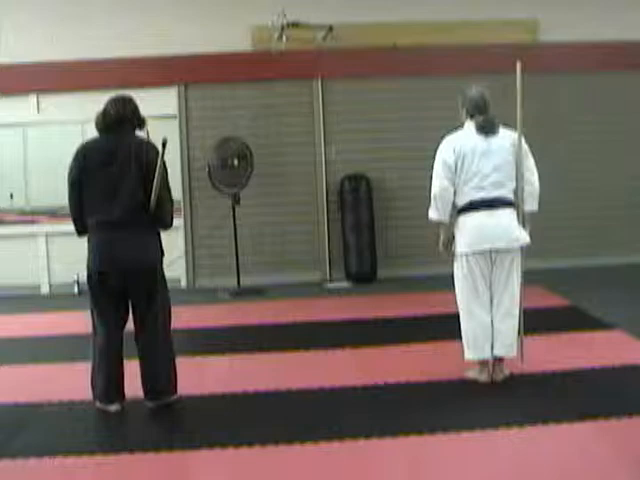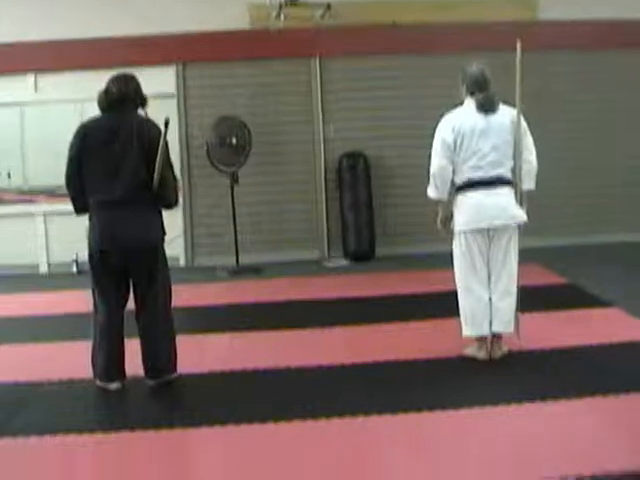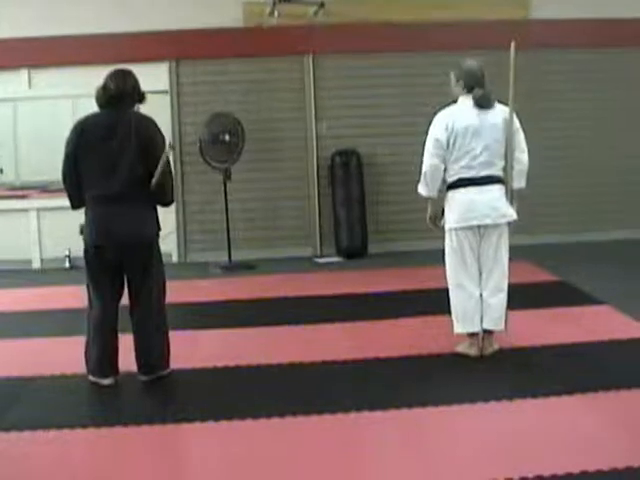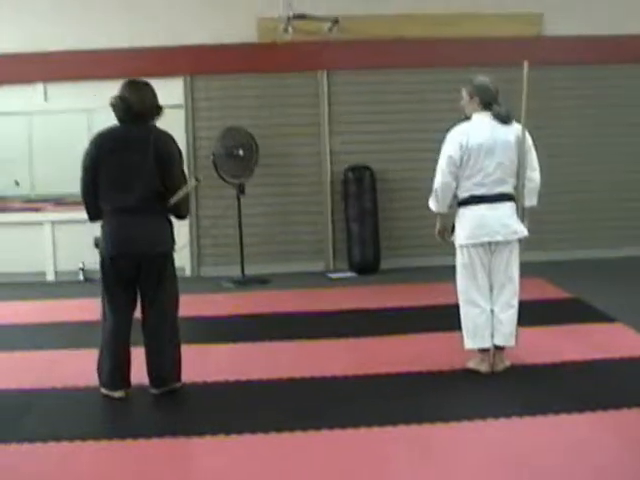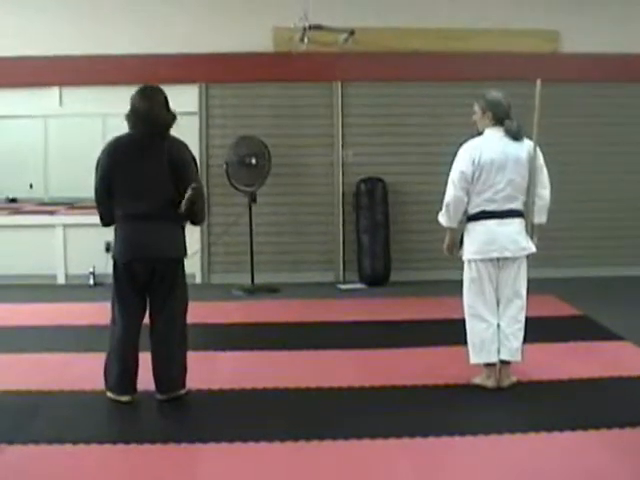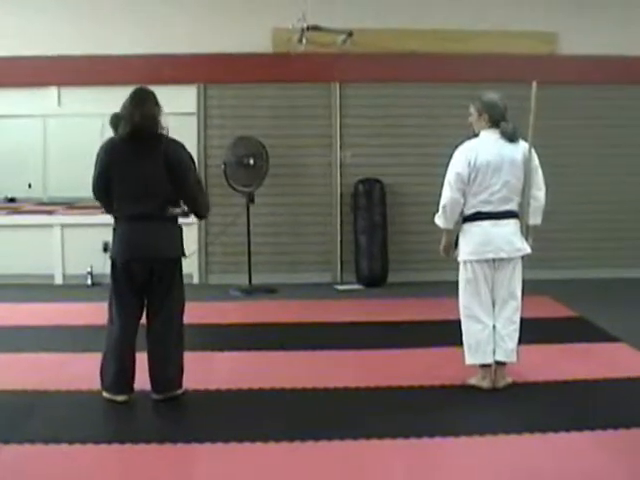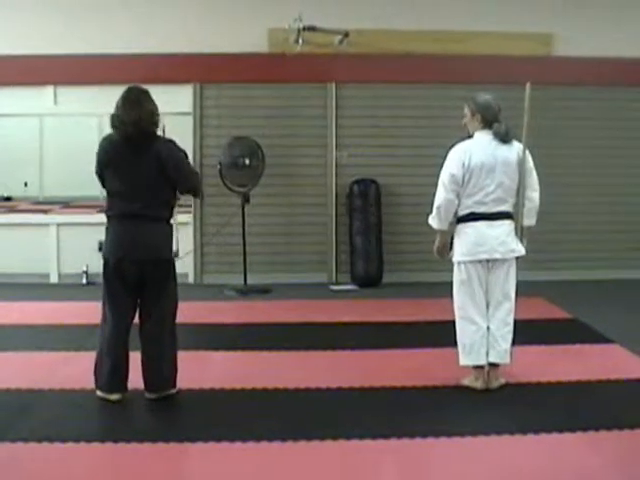
dt=0.2s
person 1, frame 1
left shoulder: (84, 154)
right shoulder: (145, 150)
left elbow: (76, 206)
right elbow: (162, 202)
right wrist: (163, 221)
left hip: (102, 248)
right hip: (142, 247)
left knee: (106, 327)
right knee: (152, 324)
left ankle: (108, 396)
right ankle: (159, 391)
person 1, frame 2
left shoulder: (85, 132)
right shoulder: (147, 129)
left elbow: (73, 182)
right elbow: (165, 180)
right wrist: (168, 200)
left hip: (103, 228)
right hip: (143, 226)
left knee: (107, 305)
right knee: (153, 302)
left ankle: (108, 374)
right ankle: (159, 370)
person 1, frame 3
left shoulder: (82, 128)
right shoulder: (145, 126)
left elbow: (69, 177)
right elbow: (162, 178)
right wrist: (164, 198)
left hip: (99, 223)
right hip: (139, 222)
left knee: (102, 300)
right knee: (147, 298)
left ankle: (101, 369)
right ankle: (153, 365)
person 1, frame 4
left shoulder: (101, 142)
right shoulder: (162, 141)
left elbow: (88, 192)
right elbow: (177, 191)
right wrist: (178, 211)
left hip: (115, 235)
right hip: (154, 235)
left knee: (116, 312)
right knee: (160, 310)
left ankle: (113, 382)
right ankle: (164, 378)
person 1, frame 5
left shoulder: (114, 149)
right shoulder: (176, 149)
left elbow: (103, 198)
right elbow: (194, 198)
right wrist: (194, 217)
left hip: (128, 241)
right hip: (166, 241)
left knee: (125, 317)
right knee: (169, 317)
left ankle: (120, 386)
right ankle: (170, 385)
person 1, frame 6
left shoulder: (110, 149)
right shoulder: (172, 150)
left elbow: (101, 193)
right elbow: (197, 198)
right wrist: (184, 206)
left hip: (127, 240)
right hip: (164, 241)
left knee: (122, 316)
right knee: (166, 316)
left ankle: (116, 385)
right ankle: (165, 385)
person 1, frame 7
left shoulder: (108, 147)
right shoulder: (165, 150)
right elbow: (194, 186)
left hip: (119, 239)
right hip: (156, 240)
left knee: (116, 315)
right knee: (158, 316)
left ankle: (110, 384)
right ankle: (159, 384)
person 2, frame 1
left shoulder: (452, 143)
right shoulder: (512, 139)
left elbow: (442, 189)
right elbow: (530, 182)
left wrist: (444, 229)
right wrist: (525, 220)
left hip: (472, 226)
right hip: (506, 223)
left knee: (474, 298)
right knee: (506, 296)
left ankle: (482, 366)
right ankle: (500, 364)
person 2, frame 2
left shoulder: (452, 120)
right shoulder: (511, 116)
left elbow: (440, 167)
right elbow: (528, 160)
left wrist: (443, 206)
right wrist: (522, 196)
left hip: (470, 204)
right hip: (504, 201)
left knee: (472, 276)
right knee: (503, 273)
left ankle: (480, 343)
right ankle: (498, 340)
person 2, frame 3
left shoulder: (446, 117)
right shoulder: (504, 114)
left elbow: (432, 164)
right elbow: (520, 158)
left wrist: (432, 202)
right wrist: (512, 194)
left hip: (461, 201)
right hip: (495, 198)
left knee: (463, 273)
right knee: (494, 269)
left ankle: (472, 340)
right ankle: (489, 338)
person 2, frame 4
left shoulder: (460, 133)
right shoulder: (516, 131)
left elbow: (445, 180)
right elbow: (531, 176)
left wrist: (441, 217)
right wrist: (523, 210)
left hip: (472, 218)
right hip: (505, 215)
left knee: (474, 288)
right knee: (505, 285)
left ankle: (483, 355)
right ankle: (500, 354)
person 2, frame 5
left shoulder: (472, 148)
right shoulder: (528, 148)
left elbow: (456, 195)
right elbow: (542, 193)
left wrist: (451, 232)
right wrist: (533, 228)
left hip: (481, 233)
right hip: (514, 232)
left knee: (481, 304)
right knee: (513, 301)
left ankle: (489, 371)
right ankle: (506, 369)
person 2, frame 6
left shoulder: (468, 150)
right shoulder: (523, 150)
left elbow: (452, 197)
right elbow: (536, 195)
left wrist: (447, 233)
right wrist: (528, 229)
left hip: (476, 234)
right hip: (509, 233)
left knee: (476, 304)
right knee: (507, 302)
left ankle: (484, 372)
right ankle: (501, 371)
person 2, frame 7
left shoulder: (462, 151)
right shoulder: (518, 151)
left elbow: (446, 198)
right elbow: (531, 196)
left wrist: (441, 235)
right wrist: (522, 230)
left hip: (470, 235)
right hip: (504, 234)
left knee: (471, 306)
right knee: (502, 304)
left ankle: (478, 373)
right ankle: (494, 372)
